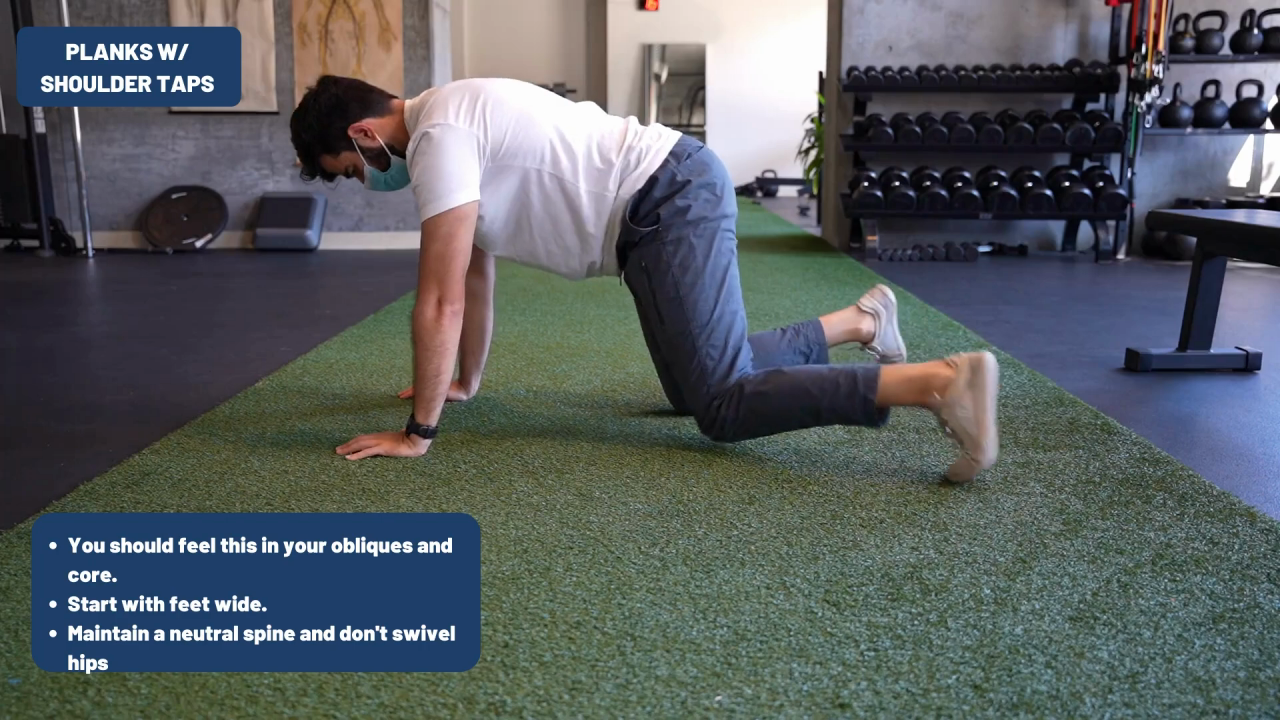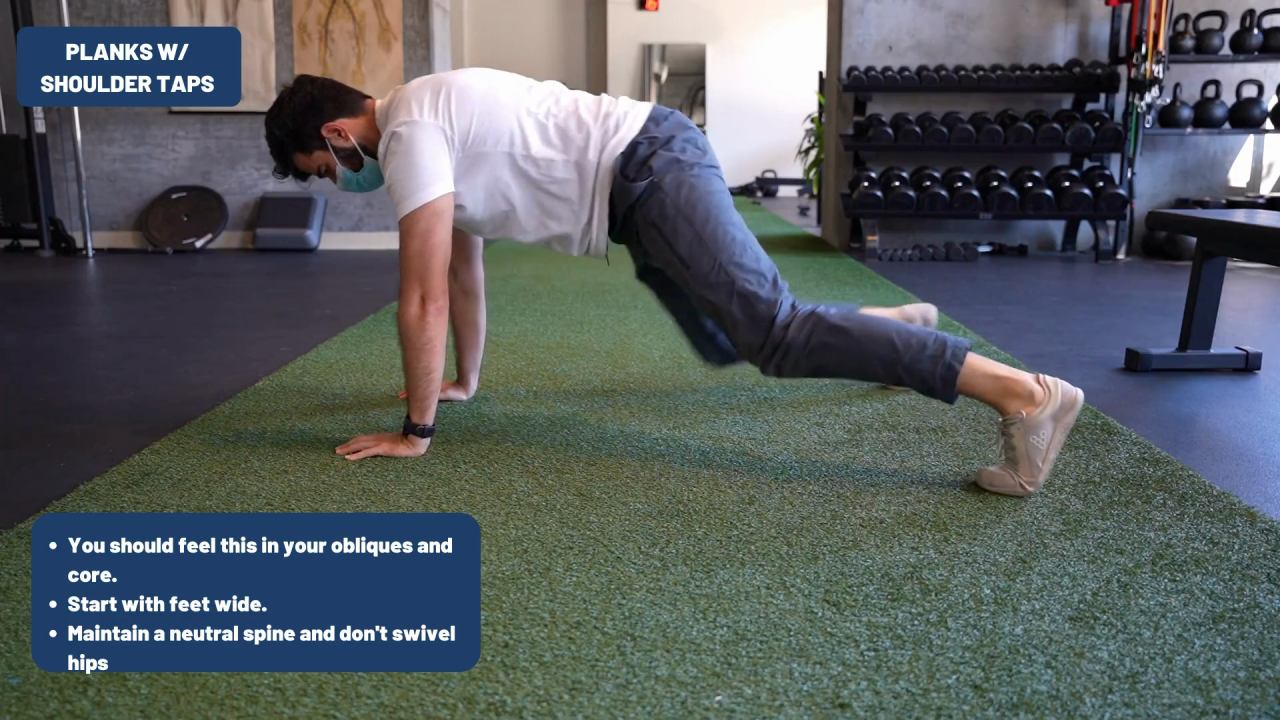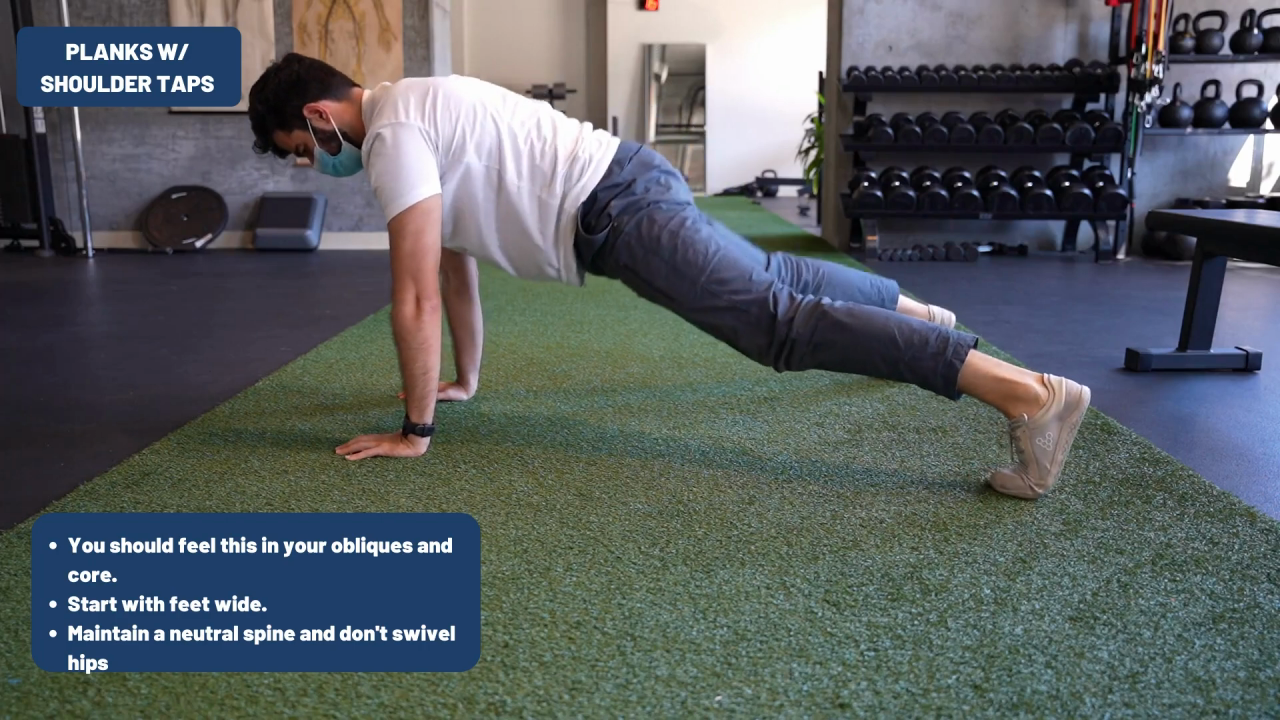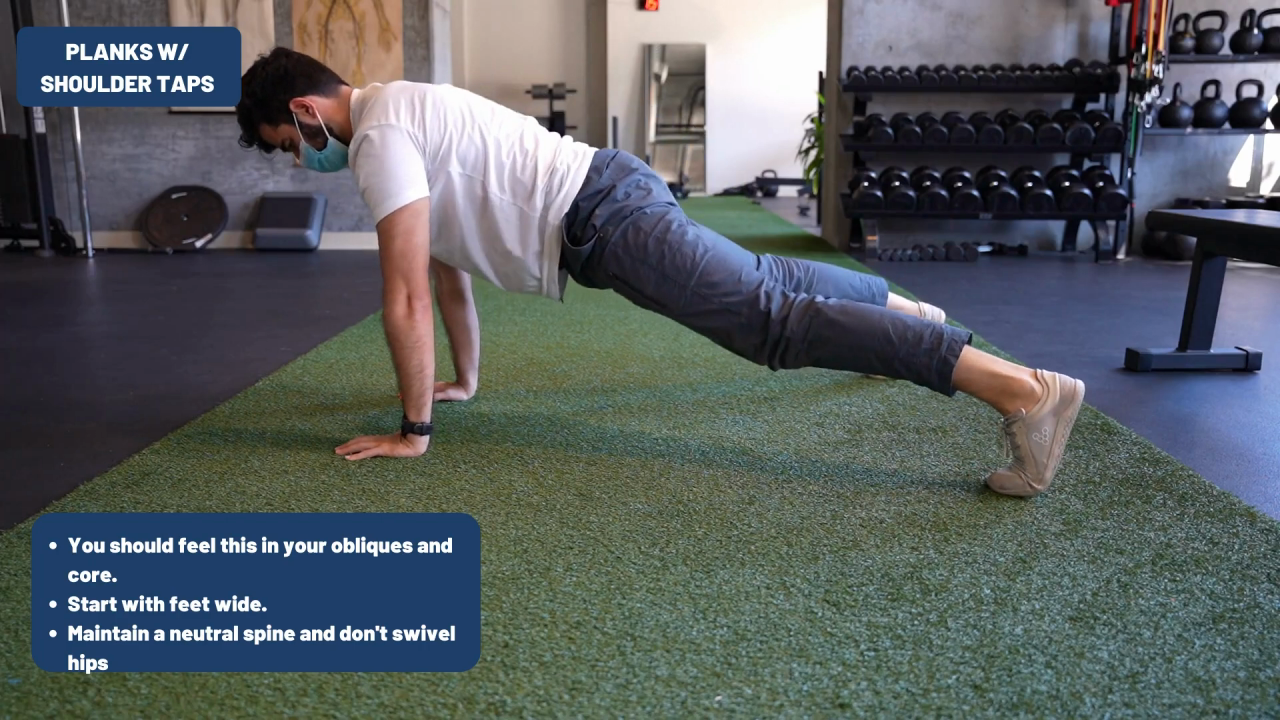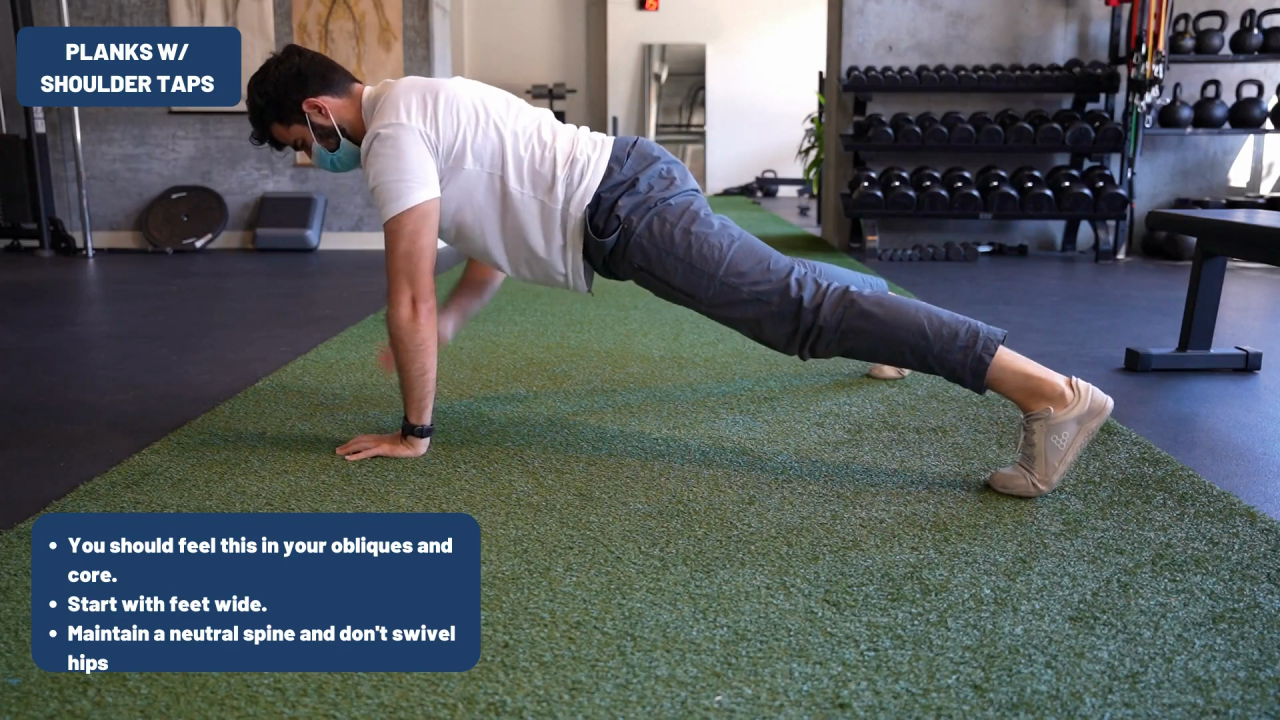
dt=0.3s
person 1, frame 1
left shoulder: (435, 139)
right shoulder: (451, 122)
left elbow: (441, 298)
right elbow: (474, 274)
left wrist: (417, 429)
right wrist: (463, 382)
left hip: (669, 200)
right hip: (674, 192)
left knee: (720, 406)
right knee: (706, 380)
left ankle: (941, 381)
right ankle: (861, 321)
person 1, frame 2
left shoulder: (405, 136)
right shoulder: (427, 120)
left elbow: (422, 295)
right elbow: (462, 264)
left wrist: (415, 428)
right wrist: (463, 378)
left hip: (649, 167)
right hip: (650, 163)
left knee: (776, 329)
right knee: (722, 340)
left ankle: (1024, 395)
right ankle: (902, 320)
person 1, frame 3
left shoulder: (392, 133)
right shoulder: (412, 116)
left elbow: (416, 295)
right elbow: (456, 262)
left wrist: (414, 429)
right wrist: (463, 379)
left hip: (619, 207)
right hip: (630, 185)
left knee: (779, 320)
right knee: (767, 274)
left ankle: (1028, 396)
right ankle: (916, 313)
person 1, frame 4
left shoulder: (378, 137)
right shoulder: (402, 113)
left elbow: (406, 297)
right elbow: (450, 263)
left wrist: (413, 428)
right wrist: (465, 378)
left hip: (602, 219)
right hip: (611, 198)
left knee: (769, 319)
right knee: (757, 277)
left ankle: (1025, 390)
right ankle: (909, 310)
person 1, frame 5
left shoulder: (390, 135)
right shoulder: (413, 107)
left elbow: (408, 297)
right elbow: (494, 227)
left wrist: (414, 430)
right wrist: (446, 319)
left hip: (622, 211)
right hip: (630, 183)
left knee: (795, 308)
right knee: (775, 278)
left ankle: (1051, 395)
right ankle: (904, 308)
